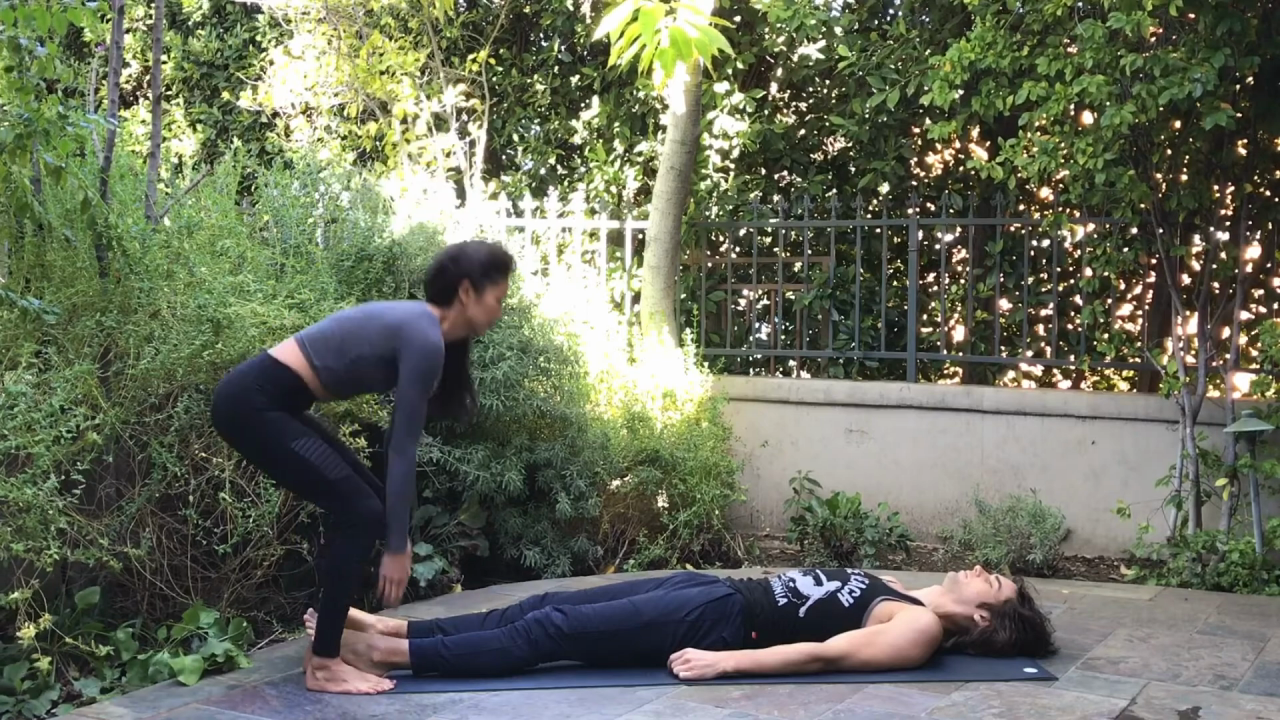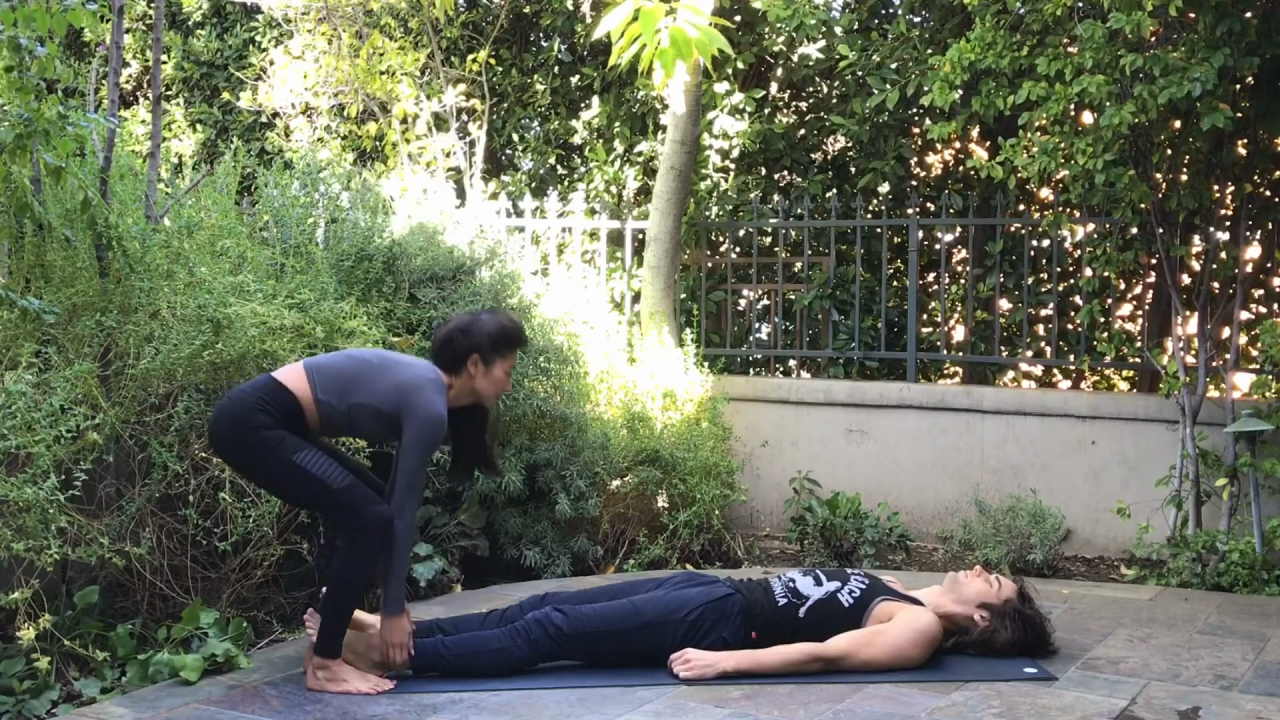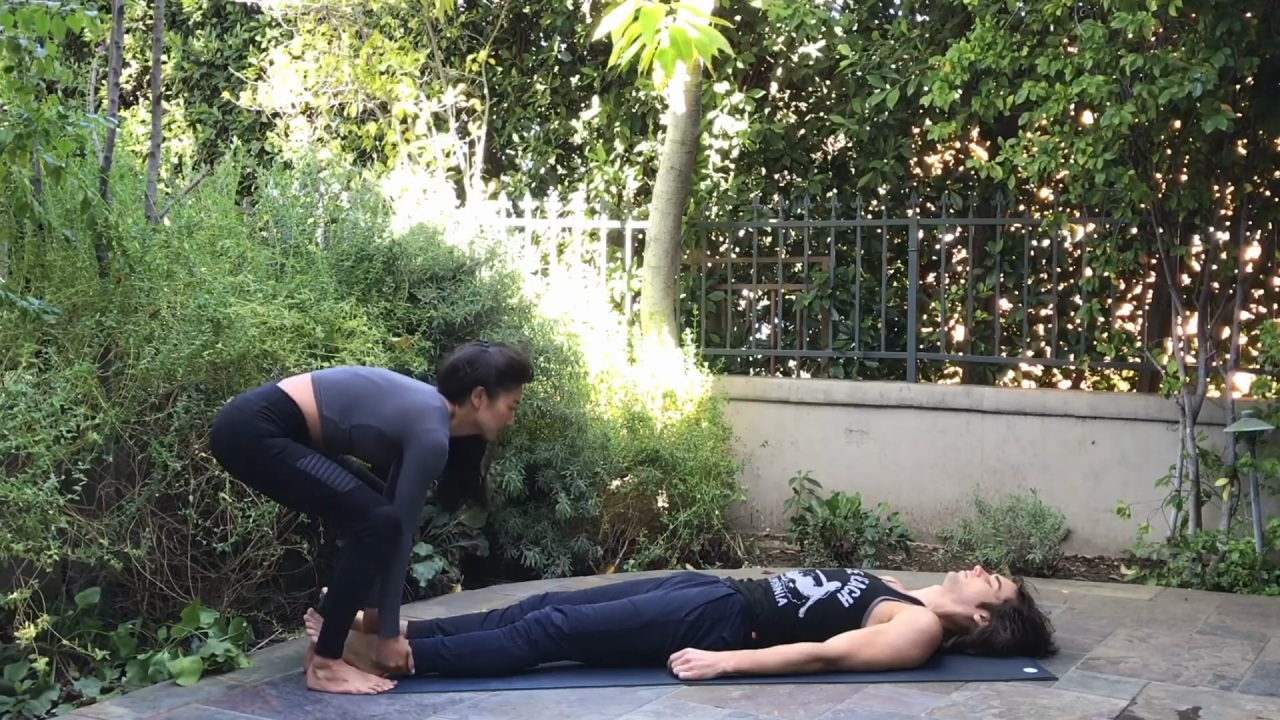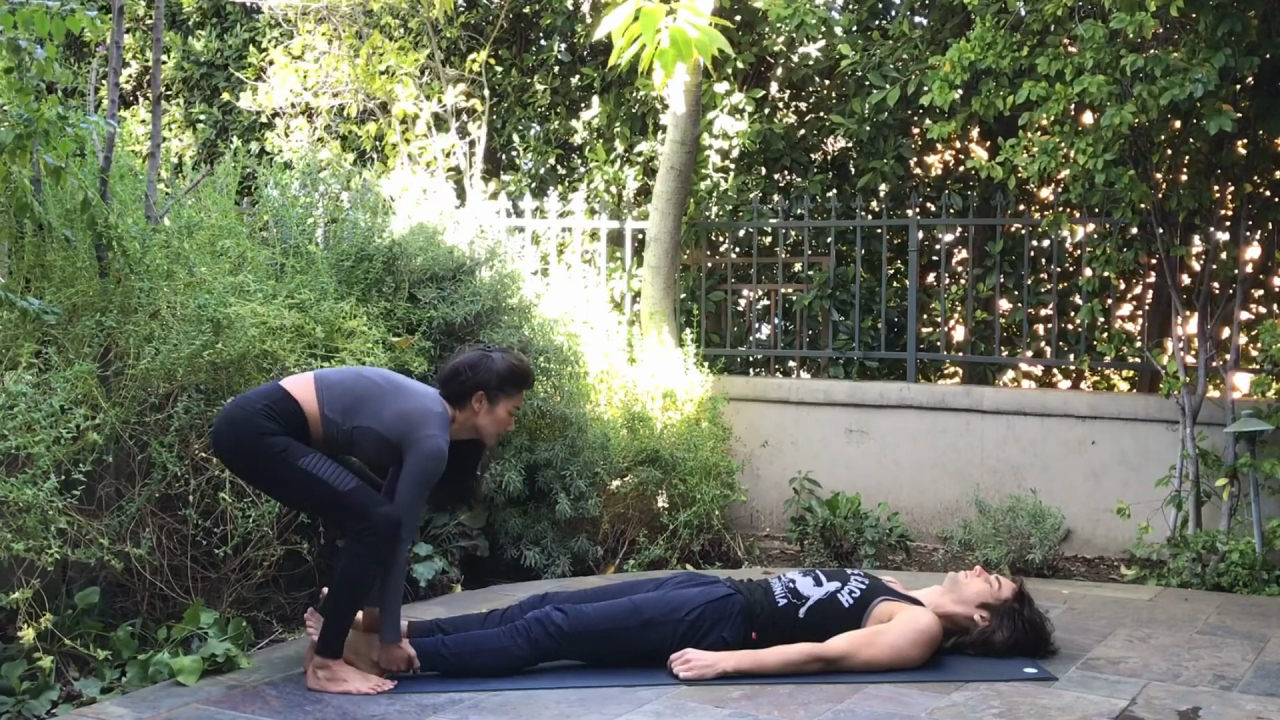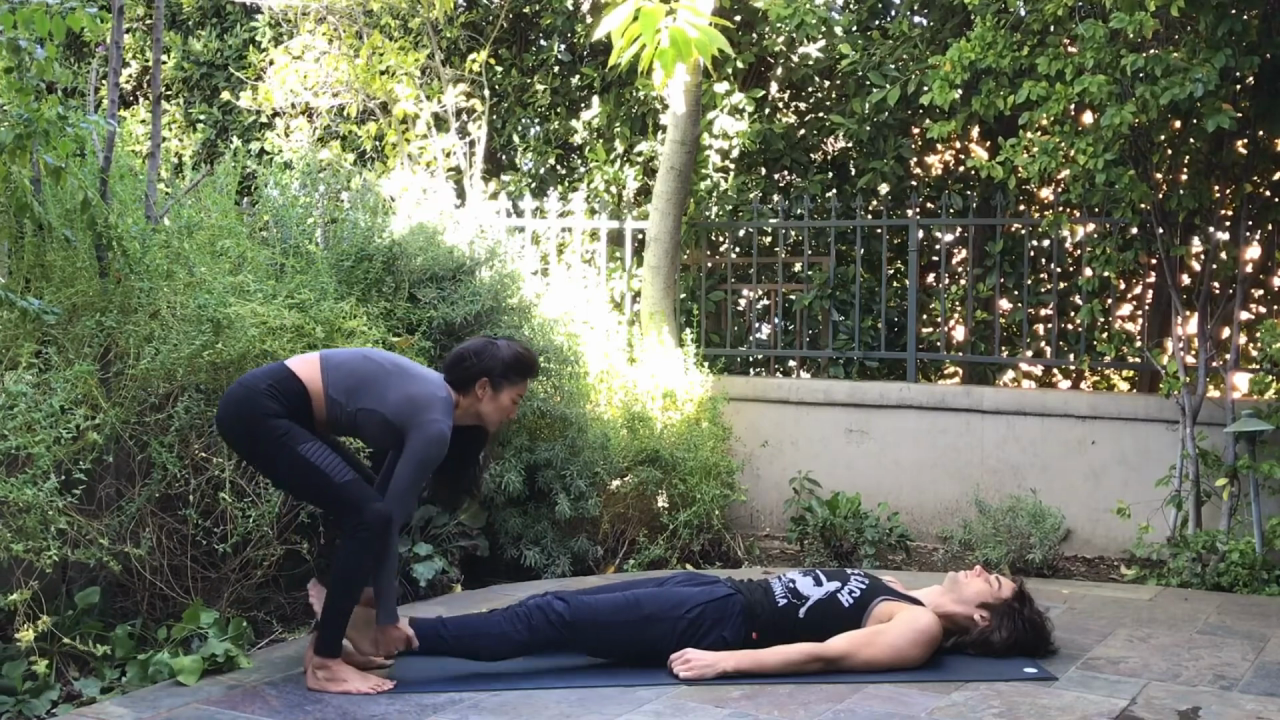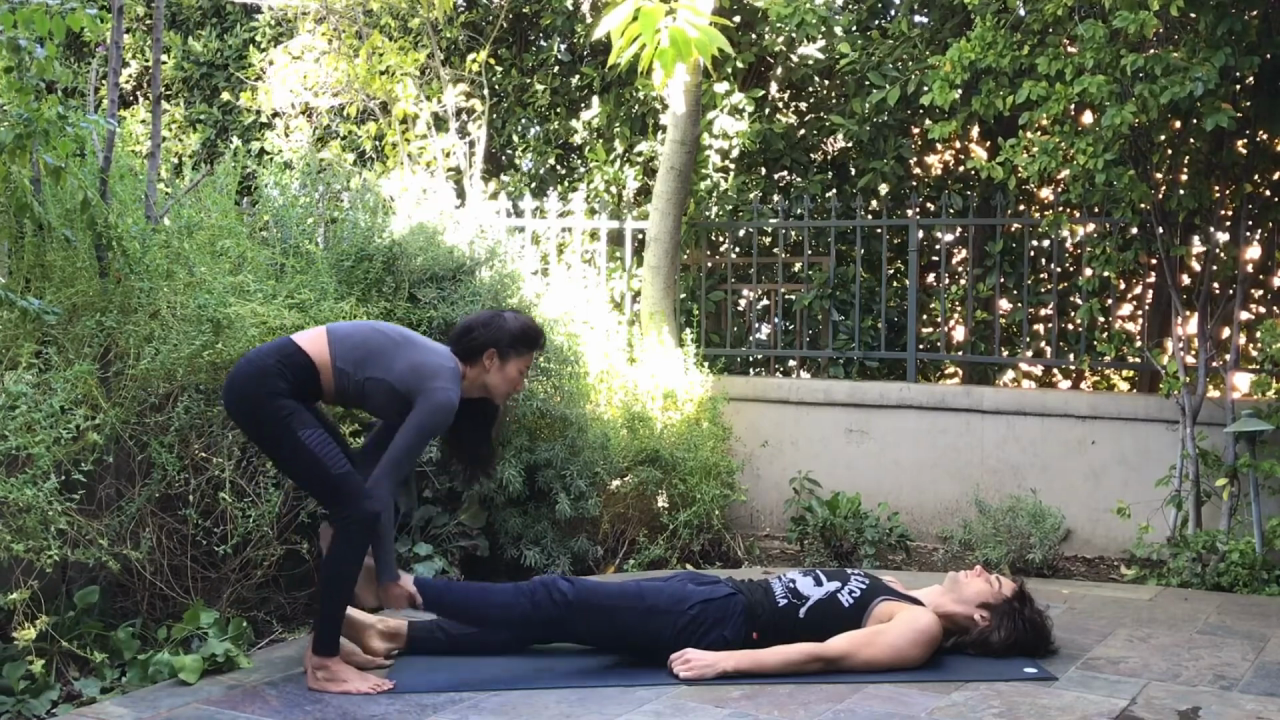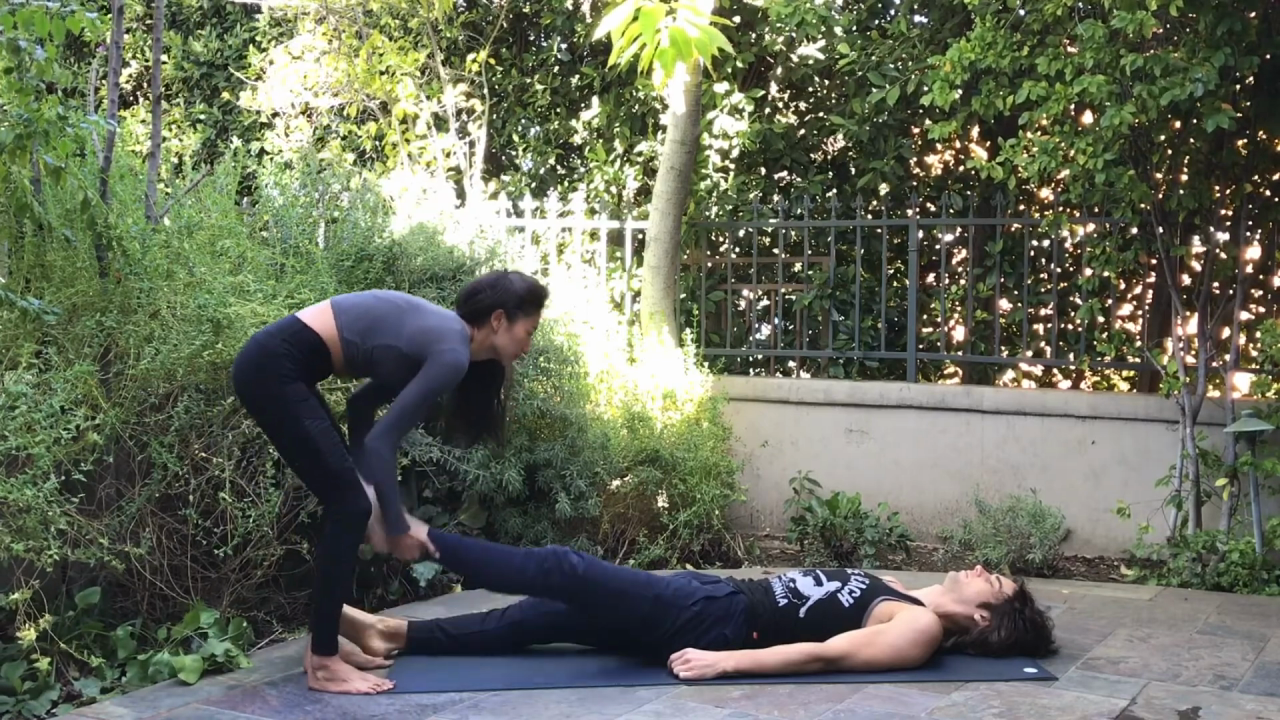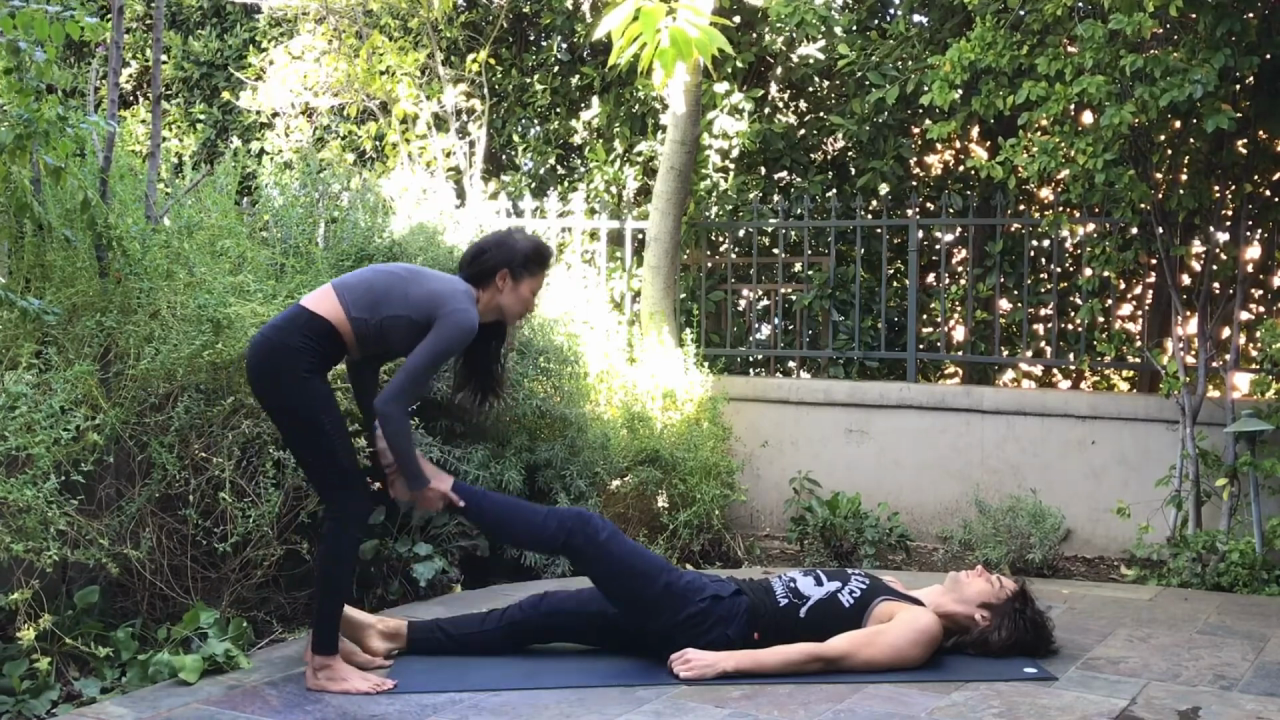
dt=0.2s
person 1, frame 1
left shoulder: (920, 629)
right shoulder: (901, 594)
left elbow: (826, 655)
left wrist: (725, 661)
left hip: (725, 618)
right hip: (723, 594)
left knee: (552, 630)
right knee: (551, 603)
left ankle: (388, 652)
right ankle: (388, 625)
person 1, frame 2
left shoulder: (920, 631)
right shoulder: (901, 593)
left elbow: (826, 654)
left wrist: (725, 662)
left hip: (723, 622)
right hip: (719, 591)
left knee: (552, 632)
right knee: (548, 605)
left ankle: (388, 653)
right ankle: (392, 626)
person 1, frame 3
left shoulder: (920, 631)
right shoulder: (901, 592)
left elbow: (826, 654)
left wrist: (725, 661)
left hip: (722, 623)
right hip: (718, 591)
left knee: (551, 633)
right knee: (548, 605)
right ankle: (395, 629)
person 1, frame 4
left shoulder: (920, 631)
right shoulder: (902, 594)
left elbow: (825, 654)
left wrist: (725, 661)
left hip: (722, 623)
right hip: (717, 592)
left knee: (550, 631)
right knee: (547, 603)
right ankle: (397, 628)
person 1, frame 5
left shoulder: (919, 631)
right shoulder: (899, 592)
left elbow: (826, 653)
left wrist: (724, 661)
left hip: (720, 622)
right hip: (720, 592)
left knee: (550, 618)
right knee: (550, 609)
left ankle: (394, 632)
right ankle: (395, 633)
person 1, frame 6
left shoulder: (920, 631)
right shoulder: (902, 596)
left elbow: (828, 653)
left wrist: (725, 662)
left hip: (719, 623)
right hip: (721, 593)
left knee: (556, 599)
right knee: (549, 616)
left ankle: (404, 590)
right ankle: (398, 634)
person 1, frame 7
left shoulder: (921, 631)
right shoulder: (906, 592)
left elbow: (824, 651)
left wrist: (725, 662)
left hip: (721, 626)
right hip: (720, 597)
left knee: (562, 571)
right knee: (552, 612)
left ankle: (420, 537)
right ankle: (397, 633)
person 1, frame 8
left shoulder: (919, 632)
right shoulder: (906, 596)
left elbow: (825, 653)
left wrist: (725, 662)
left hip: (717, 626)
right hip: (719, 597)
left knee: (583, 529)
right knee: (547, 610)
left ankle: (439, 489)
right ankle: (397, 635)
person 2, frame 1
left shoulder: (420, 328)
right shoulder: (424, 339)
left elbow: (400, 444)
right elbow: (403, 448)
left wrist: (395, 537)
right wrist: (397, 546)
left hip: (267, 399)
right hip: (250, 403)
left knee: (362, 502)
right knee: (360, 512)
left ankle: (329, 638)
right ankle: (323, 664)
person 2, frame 2
left shoulder: (425, 386)
right shoulder: (429, 406)
left elbow: (397, 500)
right elbow: (403, 508)
left wrist: (391, 598)
right wrist: (394, 611)
left hip: (264, 417)
right hip: (248, 423)
left knee: (373, 508)
right knee: (367, 517)
left ankle: (325, 639)
right ankle: (324, 664)
person 2, frame 3
left shoulder: (427, 411)
right shoulder: (431, 433)
left elbow: (395, 510)
right elbow: (401, 531)
left wrist: (375, 607)
right wrist: (389, 633)
left hip: (264, 426)
right hip: (252, 432)
left knee: (377, 515)
right knee: (375, 521)
left ankle: (325, 642)
right ankle: (325, 664)
person 2, frame 4
left shoulder: (427, 414)
right shoulder: (431, 438)
left elbow: (390, 509)
right elbow: (400, 535)
left wrist: (374, 608)
right wrist: (390, 638)
left hip: (266, 423)
right hip: (255, 429)
left knee: (369, 515)
right knee: (376, 521)
left ankle: (326, 643)
right ankle: (325, 664)
person 2, frame 5
left shoulder: (431, 399)
right shoulder: (434, 422)
left elbow: (386, 498)
right elbow: (390, 518)
left wrist: (371, 589)
right wrist: (387, 620)
left hip: (267, 405)
right hip: (258, 411)
left knee: (365, 507)
right knee: (368, 515)
left ankle: (325, 643)
right ankle: (324, 665)
person 2, frame 6
left shoulder: (435, 372)
right shoulder: (442, 391)
left elbow: (372, 463)
right elbow: (383, 483)
left wrist: (372, 561)
right wrist: (388, 577)
left hip: (274, 383)
right hip: (265, 388)
left knee: (355, 504)
right knee: (359, 509)
left ankle: (325, 644)
right ankle: (324, 665)
person 2, frame 7
left shoulder: (439, 334)
right shoulder: (452, 352)
left elbow: (364, 404)
right elbow: (381, 438)
left wrist: (363, 480)
right wrist: (398, 528)
left hip: (277, 364)
right hip: (275, 369)
left knee: (346, 500)
right knee: (348, 506)
left ankle: (325, 643)
right ankle: (323, 664)
person 2, frame 8
left shoulder: (444, 297)
right shoulder: (460, 314)
right elbow: (390, 404)
left wrist: (387, 443)
right wrist: (418, 484)
left hip: (286, 352)
right hip: (288, 359)
left knee: (351, 498)
right knee: (349, 504)
left ankle: (329, 641)
right ankle: (323, 663)
